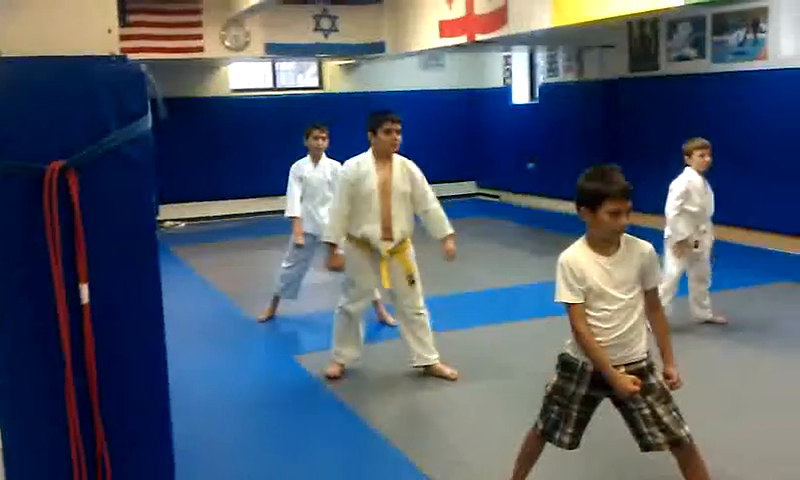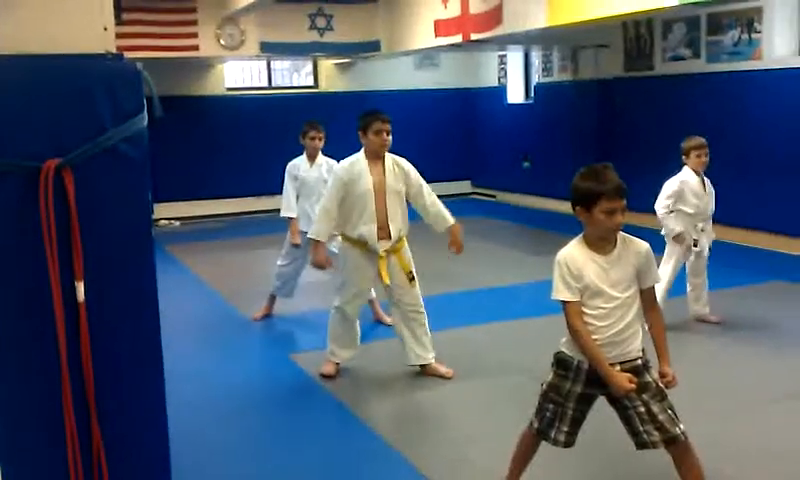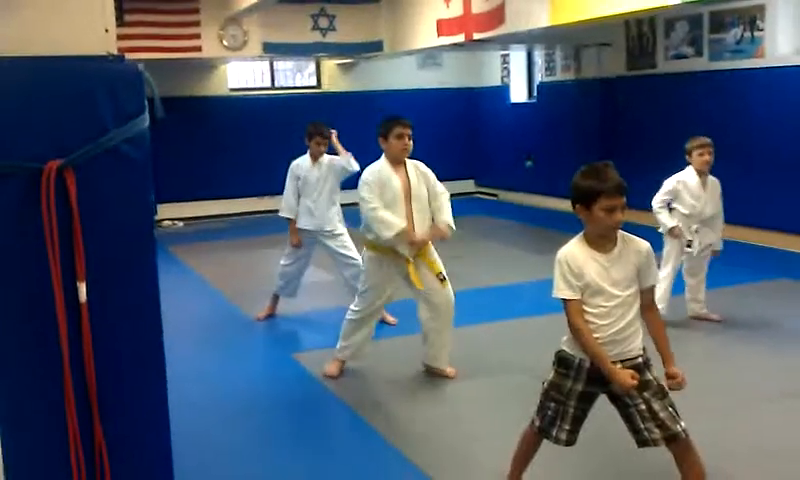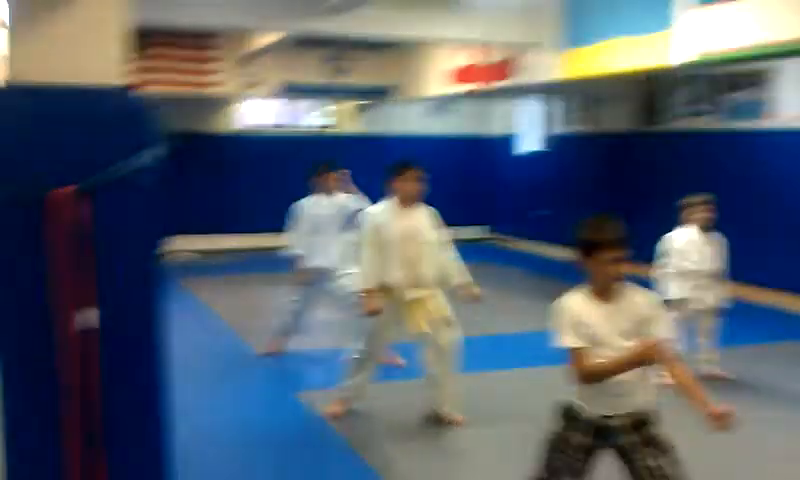
dt=0.4s
person 1, frame 1
left shoulder: (643, 252)
right shoulder: (571, 261)
left elbow: (654, 309)
right elbow: (579, 327)
left wrist: (669, 362)
right wrist: (613, 376)
left hip: (635, 363)
right hip: (584, 363)
left knee: (681, 441)
right knee: (544, 430)
person 1, frame 2
left shoulder: (640, 251)
right shoulder: (568, 259)
left elbow: (651, 308)
right elbow: (576, 325)
left wrist: (664, 361)
right wrist: (609, 374)
left hip: (630, 361)
right hip: (580, 362)
left knee: (677, 439)
right knee: (539, 428)
person 1, frame 3
left shoulder: (640, 250)
right shoulder: (569, 257)
left elbow: (650, 310)
right elbow: (576, 323)
left wrist: (669, 362)
right wrist: (612, 371)
left hip: (631, 359)
right hip: (581, 360)
left knee: (678, 437)
right knee: (539, 428)
person 1, frame 4
left shoulder: (643, 301)
right shoulder: (571, 306)
left elbow: (670, 360)
right elbow: (583, 373)
left wrist: (708, 407)
right wrist: (633, 359)
left hip: (634, 416)
right hip: (586, 415)
person 2, frame 1
left shoulder: (408, 168)
right shoulder: (353, 168)
left elbow: (428, 204)
right elbow: (340, 210)
left wrist: (447, 237)
right wrist: (333, 249)
left hip: (398, 248)
right hip: (362, 249)
left knee: (412, 304)
right knee: (350, 305)
left ankle: (428, 360)
right ankle: (339, 358)
person 2, frame 2
left shoulder: (400, 166)
right shoulder: (346, 169)
left elbow: (425, 198)
right elbow: (329, 208)
left wrist: (451, 226)
right wrist: (318, 245)
left hip: (395, 248)
right hip: (358, 249)
left knee: (410, 302)
right knee: (346, 304)
left ankle: (425, 360)
right ankle: (335, 357)
person 2, frame 3
left shoulder: (420, 170)
right shoulder: (372, 175)
left elbow: (440, 196)
right elbow: (373, 213)
left wrist: (443, 224)
right wrist: (408, 235)
left hip: (421, 252)
right hip: (384, 254)
left knee: (441, 301)
right knee: (366, 306)
left ankle: (435, 361)
right ankle: (340, 356)
person 2, frame 4
left shoulder: (425, 215)
right shoulder: (376, 216)
left elbow: (441, 251)
right elbow: (368, 257)
left wrist: (464, 283)
right wrist: (368, 294)
left hip: (423, 293)
right hip: (388, 294)
left knee: (444, 343)
right knee: (370, 347)
left ankle: (442, 406)
right ankle: (344, 397)
person 3, frame 1
left shoulder: (335, 167)
right shoulder: (297, 168)
right elbow: (294, 200)
right wrist: (297, 232)
right hip: (307, 228)
right knee: (291, 267)
left ankle: (380, 311)
right ankle: (273, 307)
person 3, frame 2
left shoulder: (331, 165)
right shoulder: (293, 166)
right elbow: (290, 200)
right wrist: (294, 231)
right hip: (303, 226)
right knee: (287, 265)
left ankle: (376, 310)
right ankle: (269, 306)
person 3, frame 3
left shoulder: (333, 163)
right shoulder: (297, 166)
left elbow: (353, 167)
right elbow: (290, 200)
left wrist: (336, 143)
right wrist: (293, 231)
left hip: (331, 226)
right hip: (305, 226)
left knee: (354, 263)
right knee: (290, 265)
left ankle: (378, 309)
right ankle: (272, 305)
person 3, frame 4
left shoulder: (341, 201)
right shoulder: (305, 205)
left elbow: (360, 206)
right elbow: (300, 237)
left wrist: (346, 184)
right wrist: (301, 268)
left hip: (338, 265)
right hip: (314, 265)
left knee: (356, 302)
right knee: (300, 302)
right ankle: (279, 341)
person 4, frame 1
left shoulder: (703, 183)
right shoulder: (684, 182)
right elbow: (672, 211)
left wrist: (707, 237)
right wrist: (680, 238)
left hip: (698, 237)
right hip: (680, 237)
left knee: (701, 276)
right knee: (672, 276)
left ankle: (703, 313)
person 4, frame 2
left shoulder: (706, 182)
right shoulder: (679, 182)
left elbow: (708, 211)
right elbow: (661, 207)
left wrist: (708, 235)
right wrist: (675, 231)
left hip: (700, 235)
right hip: (681, 233)
left knee: (699, 274)
right knee: (666, 274)
left ankle: (700, 311)
person 4, frame 3
left shoulder: (714, 183)
right shoulder: (679, 180)
left elbow: (717, 214)
right elbow: (657, 202)
left wrist: (717, 242)
right wrist: (670, 225)
left hip: (701, 235)
right hip: (679, 233)
left knee: (697, 274)
right knee: (667, 272)
left ankle: (698, 309)
person 4, frame 4
left shoulder: (717, 240)
right shoulder: (679, 237)
left elbow: (719, 271)
right elbow: (669, 267)
left wrist: (720, 299)
right wrist: (672, 294)
left hip: (707, 294)
right hip: (684, 293)
left knee: (707, 333)
right knee: (679, 331)
left ankle: (710, 367)
